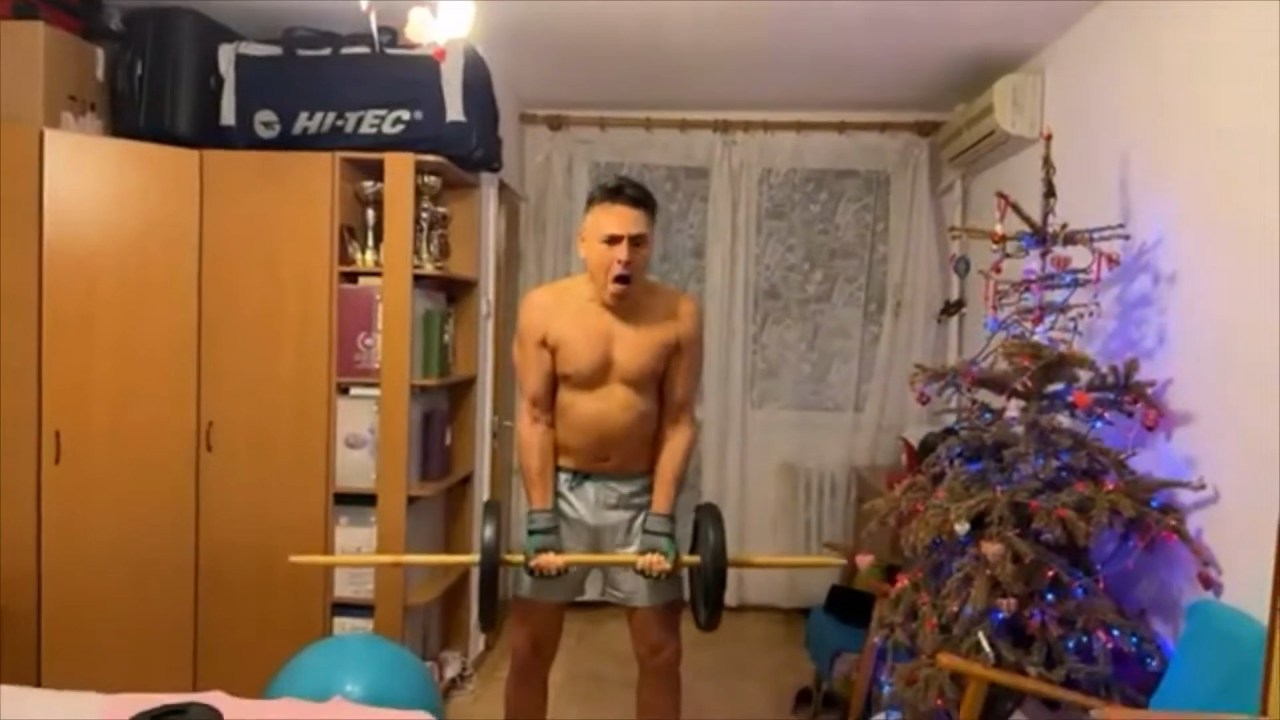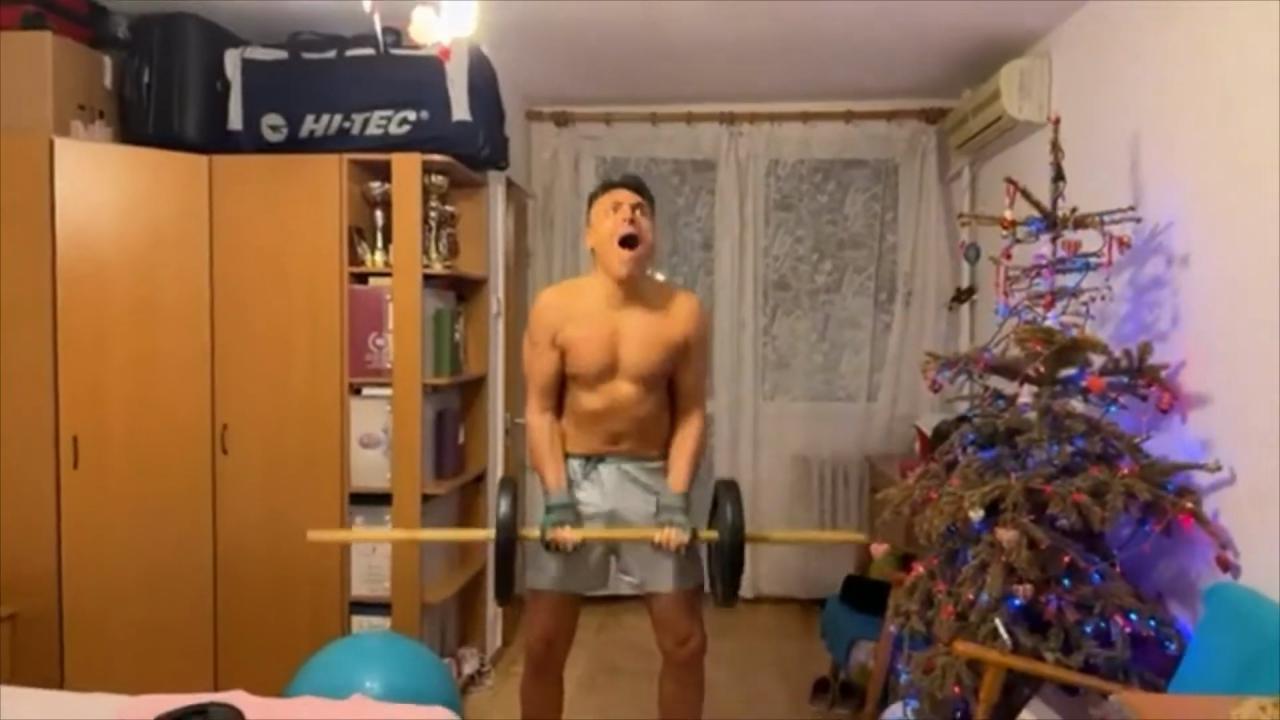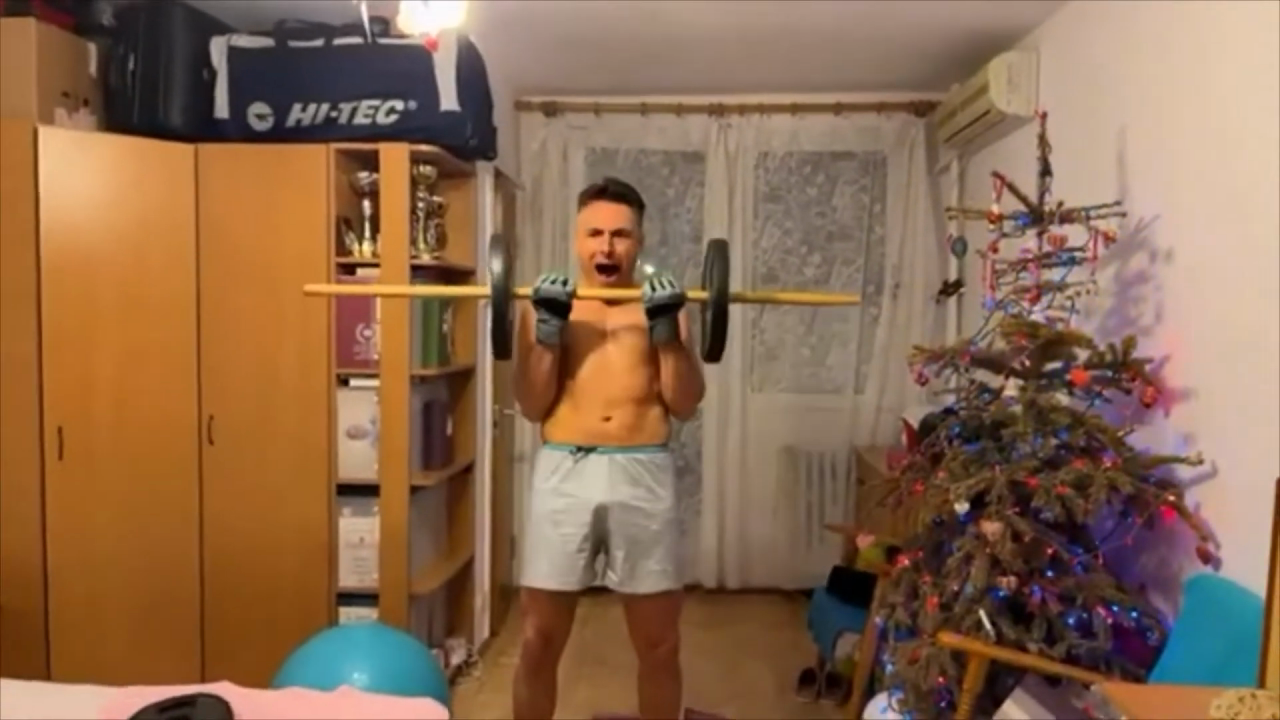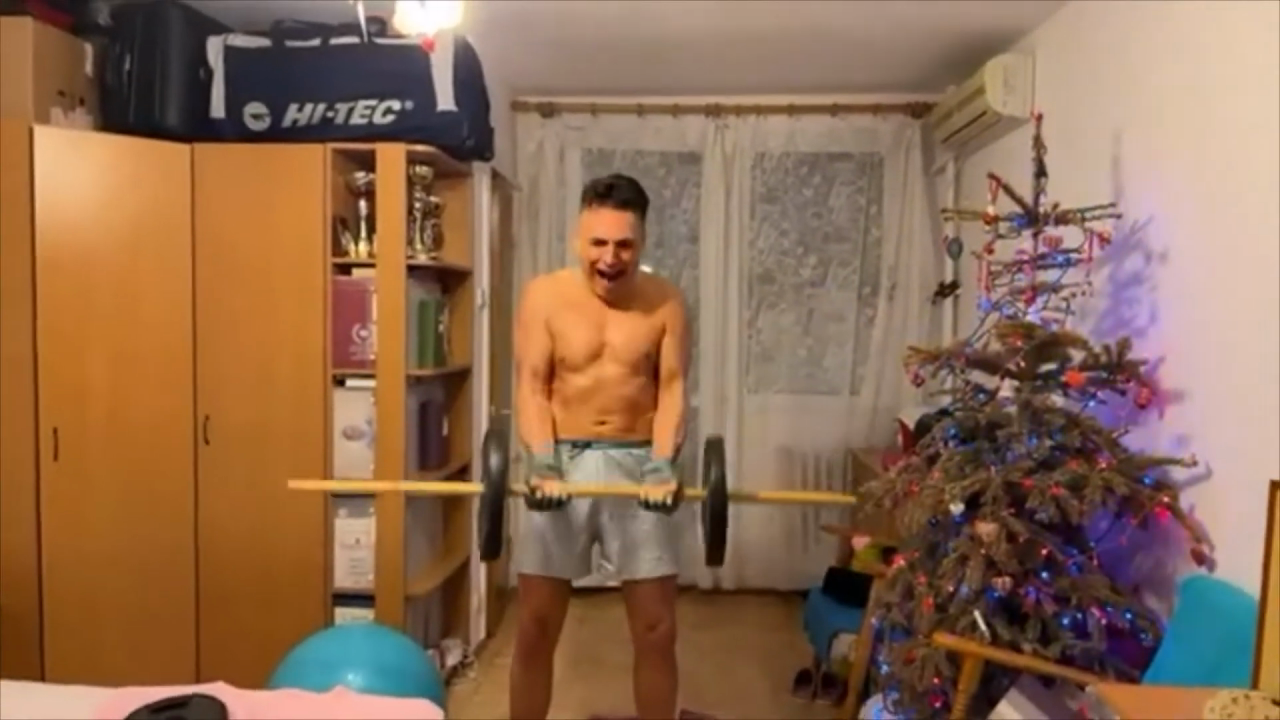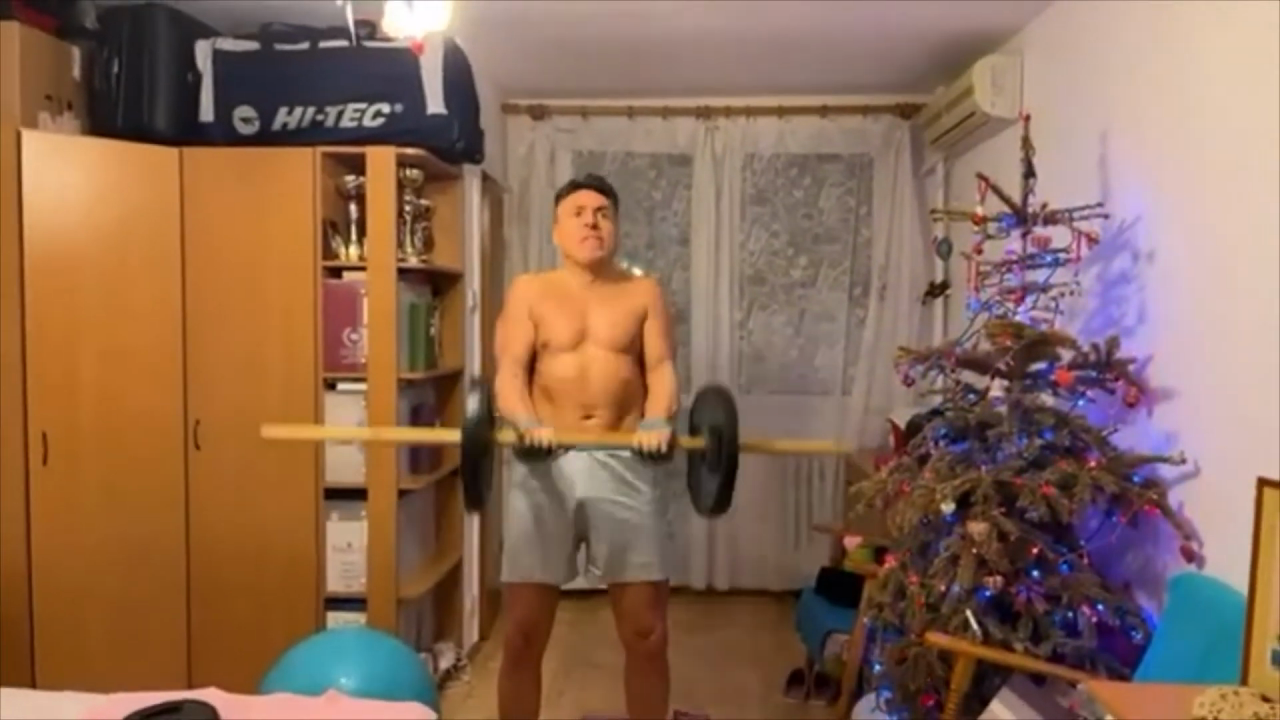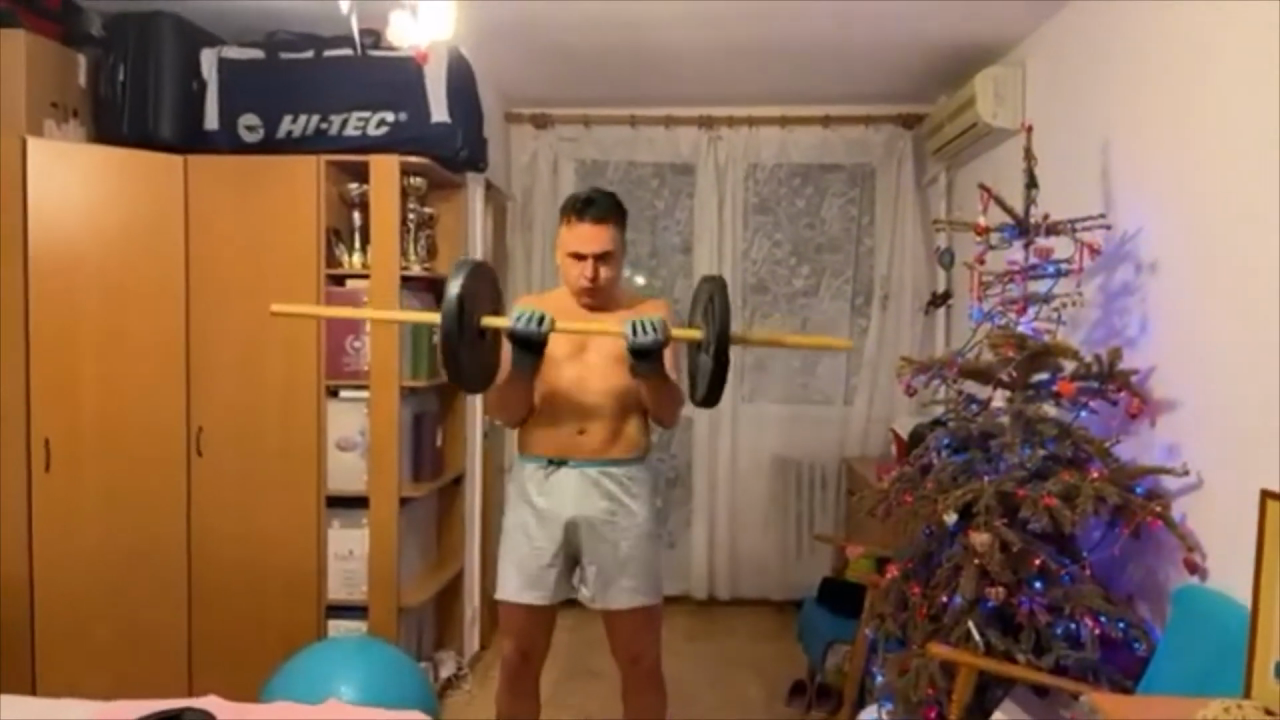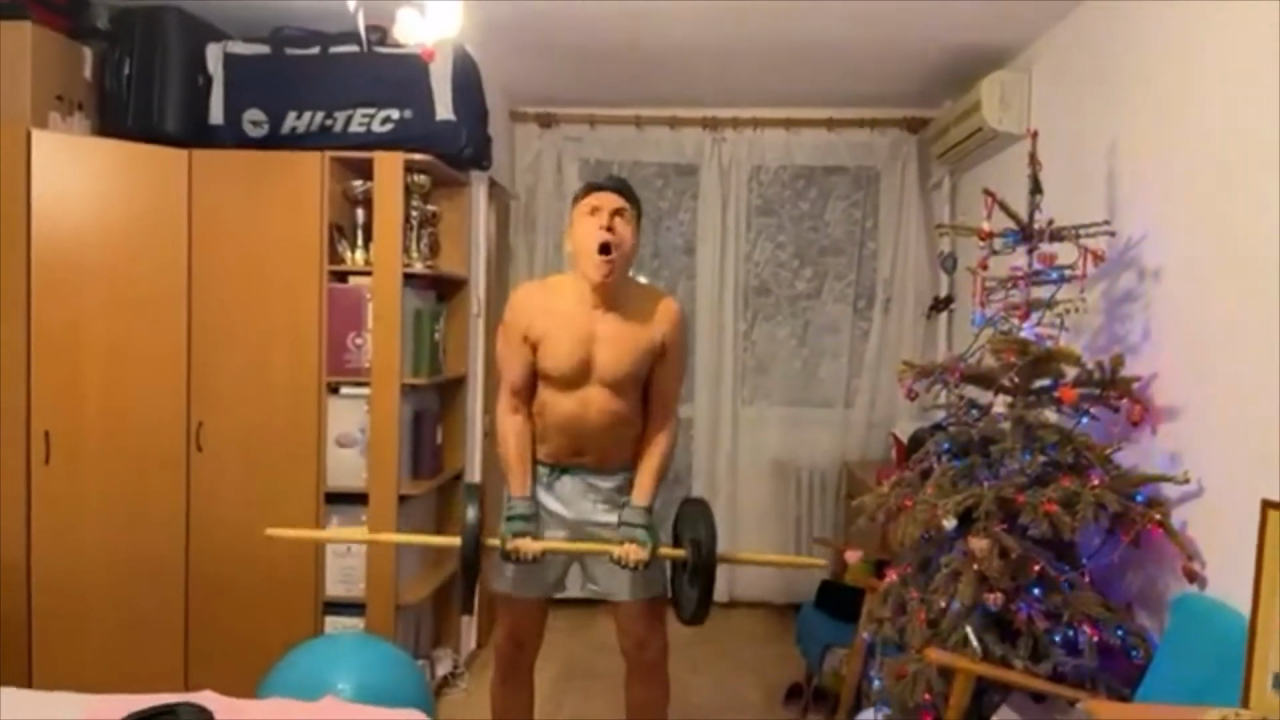
dt=0.7s
person 1, frame 1
left shoulder: (680, 314)
right shoulder: (543, 307)
left elbow: (678, 421)
right elbow: (534, 418)
left wrist: (661, 521)
right wrist: (540, 521)
left hip: (638, 494)
right hip: (563, 489)
left knee: (660, 651)
right knee: (529, 650)
person 1, frame 2
left shoulder: (685, 311)
right shoulder: (554, 306)
left elbow: (690, 412)
right elbow: (541, 410)
left wrist: (676, 503)
right wrist: (557, 504)
left hip: (650, 479)
right hip: (577, 477)
left knee: (685, 644)
right knee: (542, 645)
person 1, frame 3
left shoulder: (662, 304)
right shoulder: (547, 303)
left elbow: (685, 403)
right elbow: (532, 404)
left wrist: (666, 328)
right wrist: (548, 326)
left hip: (643, 477)
right hip: (563, 475)
left knee: (659, 645)
right knee: (539, 642)
person 1, frame 4
left shoulder: (665, 301)
right shoulder: (543, 294)
left elbow: (672, 388)
right elbow: (531, 388)
left wrist: (664, 467)
right wrist: (543, 464)
left hip: (636, 468)
right hip: (563, 468)
left knee: (656, 629)
right knee: (535, 628)
person 1, frame 5
left shoulder: (643, 293)
right shoulder: (528, 291)
left elbow: (662, 371)
right elbow: (508, 378)
left wrist: (658, 424)
right wrist: (526, 424)
left hip: (623, 469)
right hip: (544, 469)
left knee: (647, 634)
right knee: (522, 635)
person 1, frame 6
left shoulder: (650, 314)
right shoulder: (529, 312)
left elbow: (668, 413)
right elbow: (506, 413)
left wrist: (650, 362)
right wrist: (522, 355)
left hip: (620, 490)
right hip: (539, 487)
left knee: (640, 658)
right knee: (518, 654)
person 1, frame 7
left shoulder: (663, 314)
right shoulder: (529, 303)
left elbow: (661, 418)
right elbow: (512, 408)
left wrist: (639, 513)
right wrist: (519, 508)
left hip: (618, 489)
right hip: (543, 486)
left knee: (646, 648)
right knee: (512, 647)
